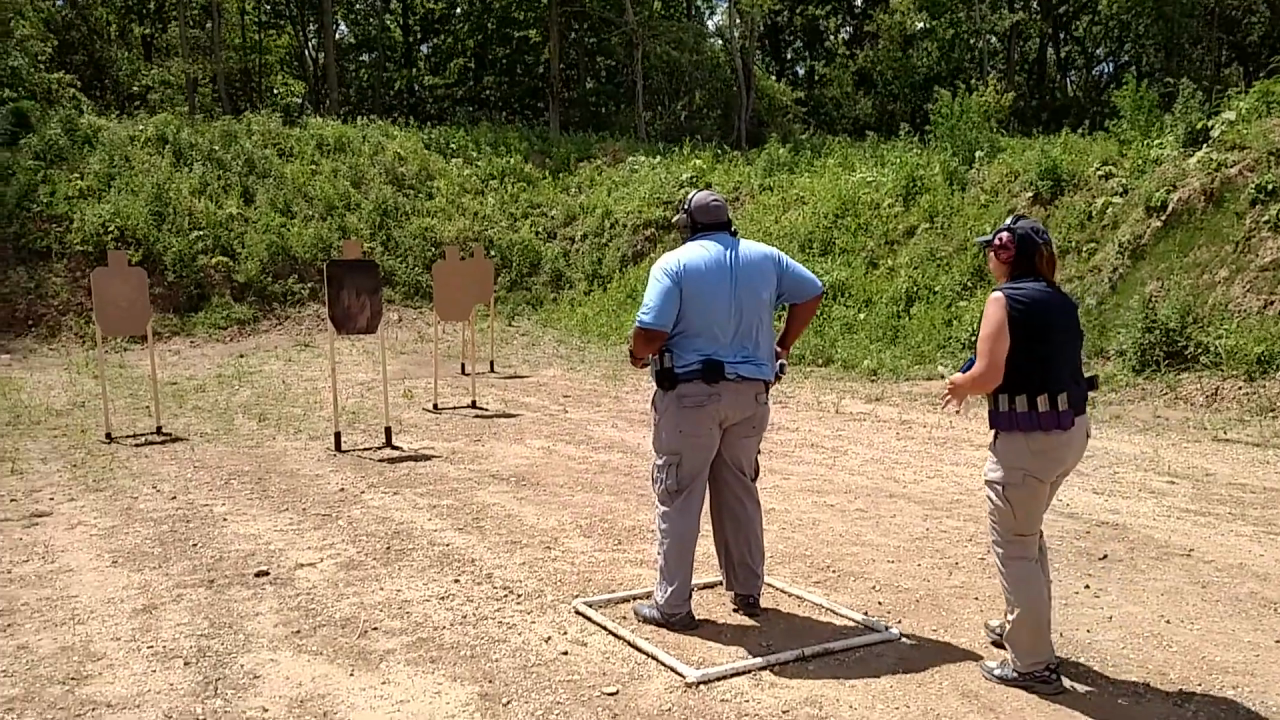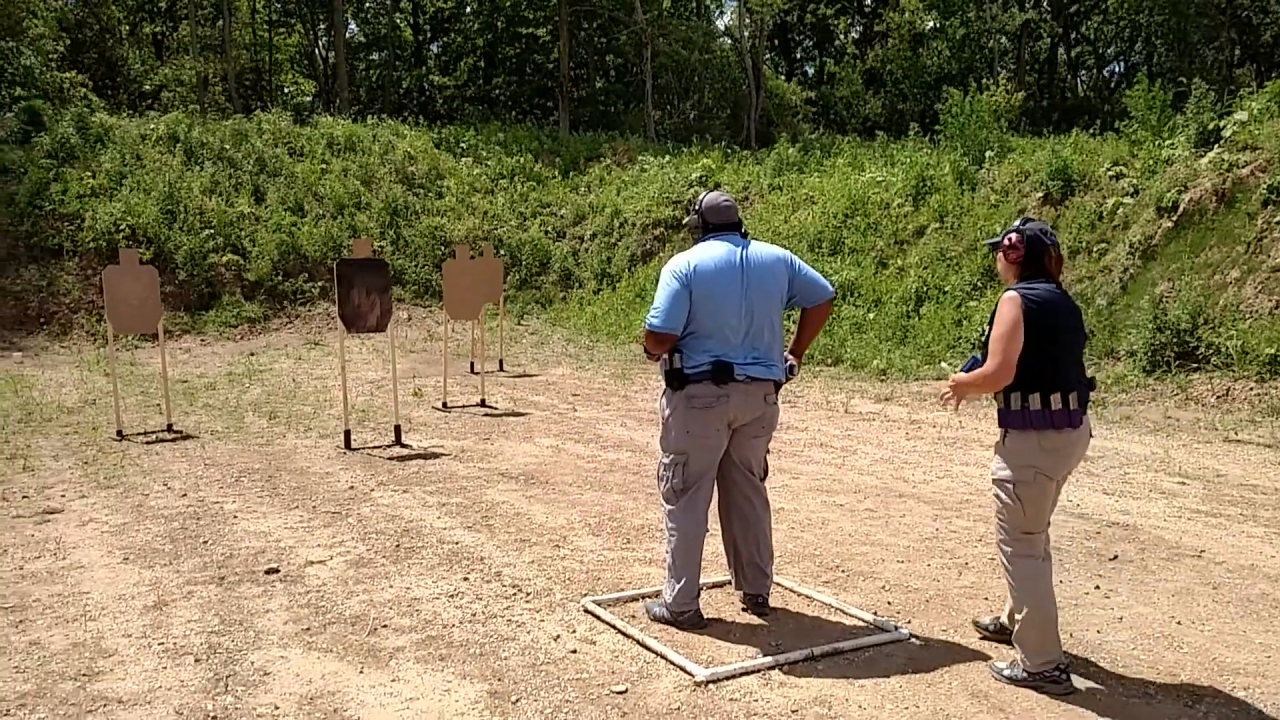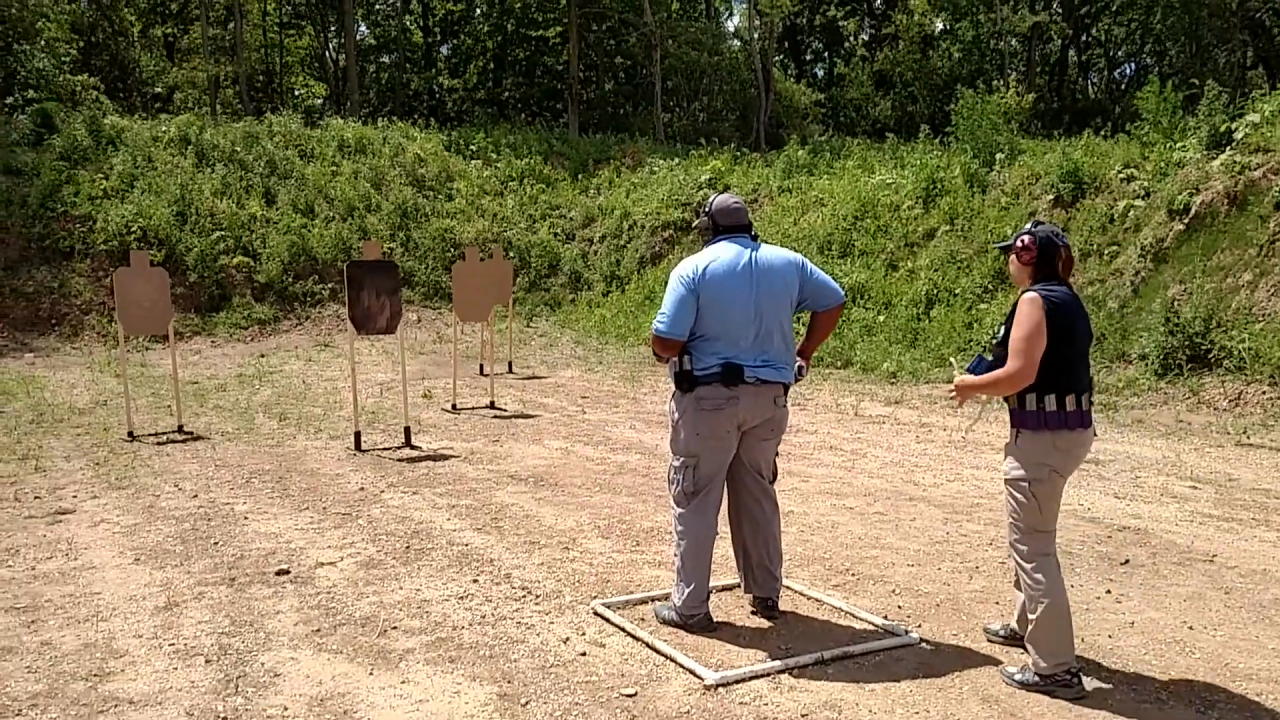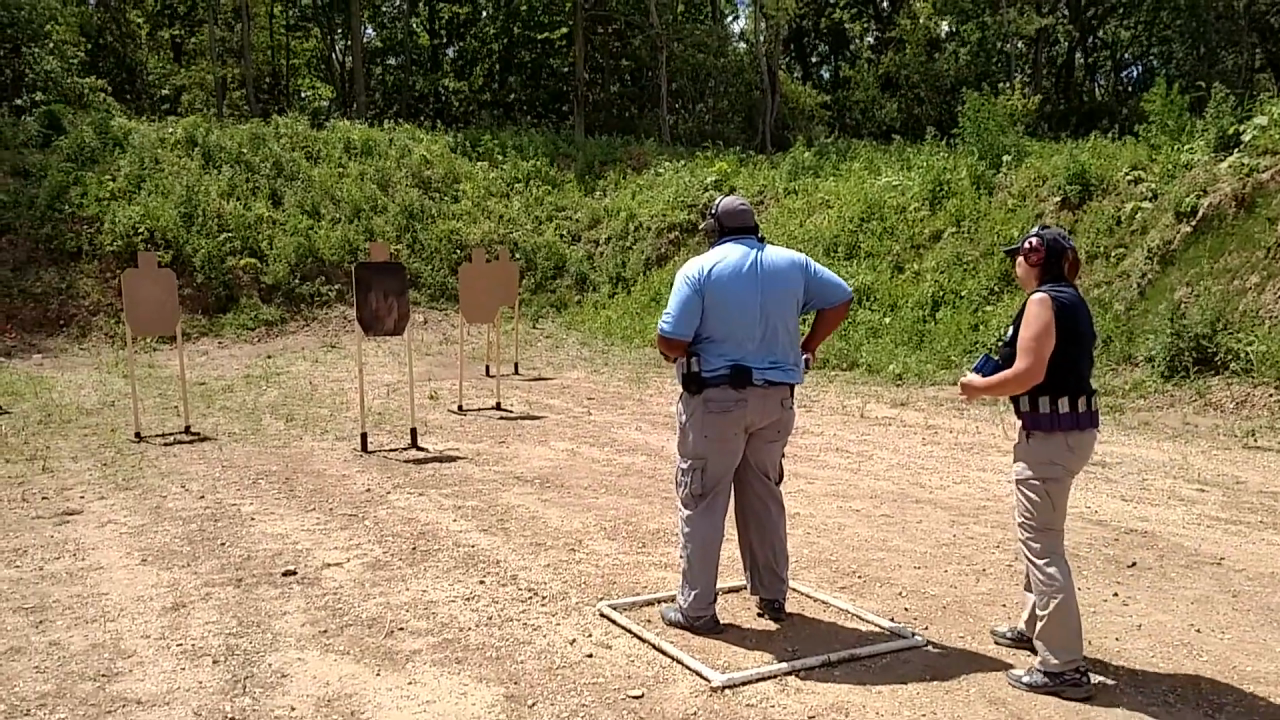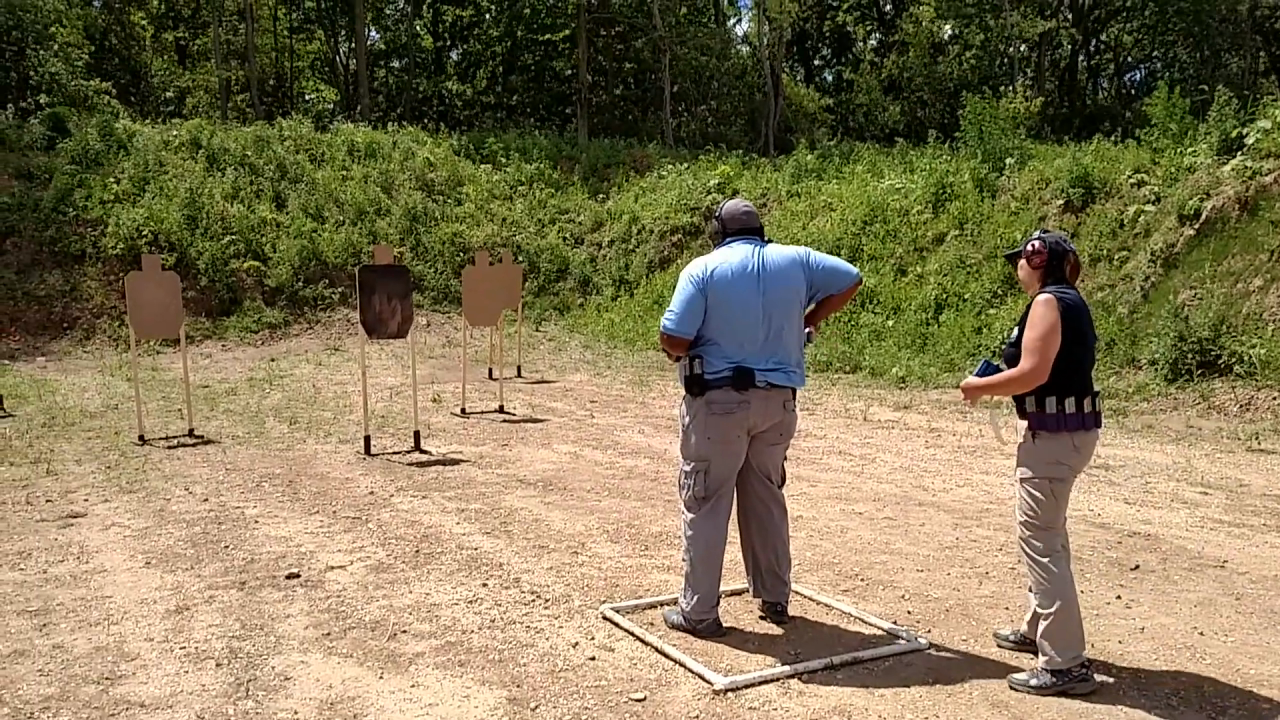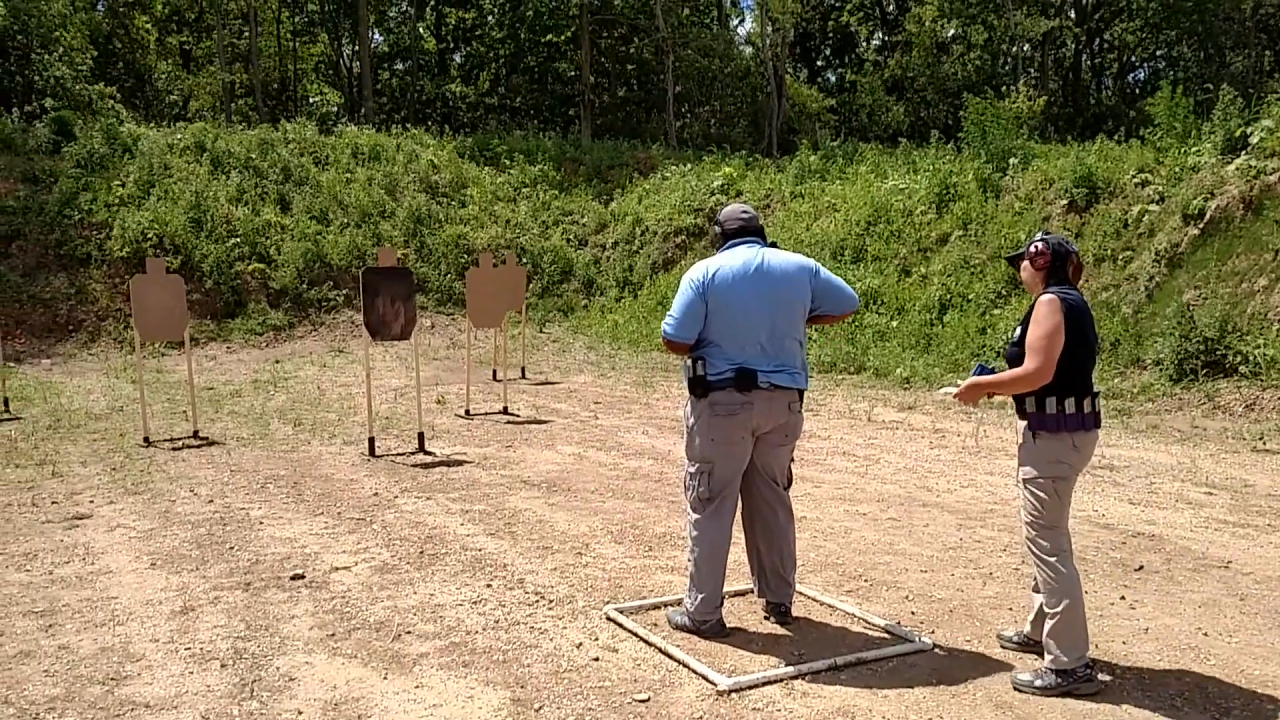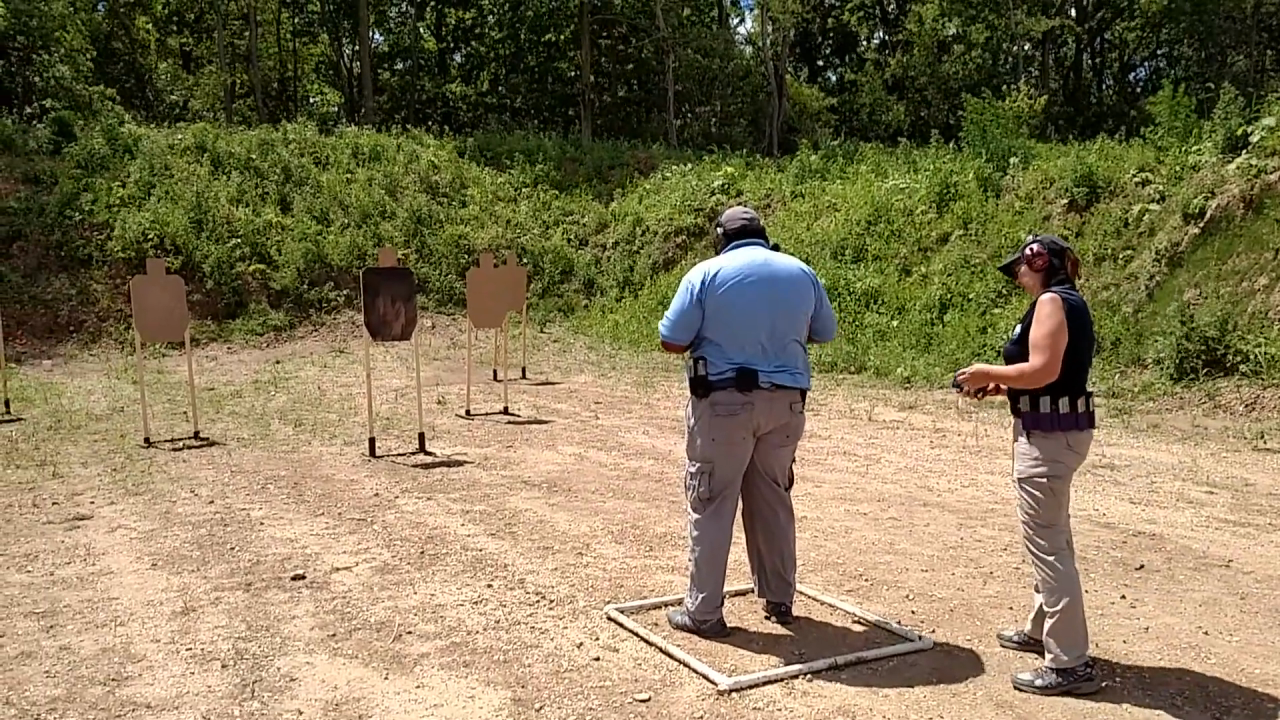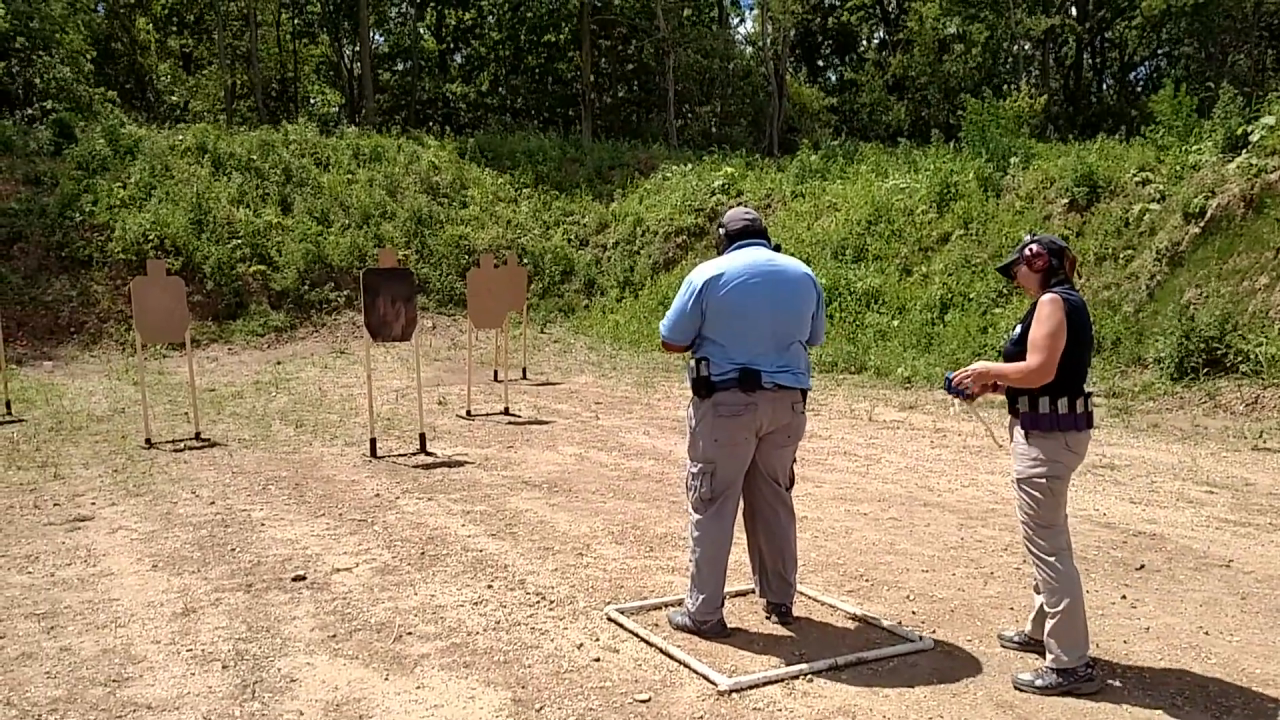
dt=0.2s
person 1, frame 1
left shoulder: (1005, 299)
right shoulder: (1059, 300)
left elbow: (987, 377)
left wrist: (958, 384)
right wrist: (970, 384)
left hip: (1027, 436)
right hip: (1069, 429)
left knee: (1014, 547)
right knee: (1026, 534)
left ankle: (1033, 664)
right ankle: (1022, 629)
person 1, frame 2
left shoulder: (1017, 299)
right shoulder: (1061, 300)
left elbow: (998, 374)
left wrist: (961, 383)
right wrist: (972, 383)
left hip: (1034, 435)
right hip: (1070, 429)
left knee: (1020, 545)
right knee: (1031, 536)
left ankle: (1042, 664)
right ankle: (1018, 622)
person 1, frame 3
left shoulder: (1035, 300)
right shoulder: (1066, 300)
left elbow: (1020, 374)
left wrist: (971, 385)
right wrist: (984, 382)
left hip: (1043, 434)
right hip: (1070, 429)
left knee: (1031, 545)
right knee: (1034, 536)
left ankle: (1055, 667)
right ankle: (1027, 624)
person 1, frame 4
left shoulder: (1043, 301)
right shoulder: (1067, 299)
left elbow: (1028, 375)
left wrist: (980, 385)
right wrist: (994, 380)
left hip: (1050, 434)
right hip: (1066, 428)
left knee: (1042, 544)
right knee: (1039, 535)
left ankle: (1063, 666)
right ankle: (1036, 625)
person 1, frame 5
left shoulder: (1048, 301)
right shoulder: (1066, 301)
left elbow: (1033, 374)
left wrist: (980, 387)
right wrist: (997, 382)
left hip: (1054, 433)
right hip: (1062, 430)
left knee: (1039, 542)
right knee: (1046, 536)
left ankle: (1066, 663)
right ankle: (1038, 629)
person 1, frame 6
left shoulder: (1051, 302)
right shoulder: (1068, 302)
left elbow: (1037, 374)
left wrist: (980, 384)
right wrist: (997, 385)
left hip: (1055, 433)
right hip: (1062, 429)
left knee: (1046, 543)
right knee: (1049, 536)
left ankle: (1070, 664)
right ankle: (1042, 630)
person 1, frame 7
left shoulder: (1052, 301)
right shoulder: (1065, 301)
left elbow: (1043, 370)
left wrist: (987, 372)
right wrist: (998, 385)
left hip: (1047, 433)
right hip: (1057, 430)
left knee: (1045, 542)
right knee: (1050, 536)
left ankle: (1069, 663)
right ankle: (1042, 629)
person 1, frame 8
left shoulder: (1052, 301)
right shoulder: (1062, 302)
left elbow: (1038, 370)
left wrist: (987, 369)
right wrist: (993, 384)
left hip: (1046, 434)
right hip: (1053, 430)
left knee: (1046, 544)
right knee: (1048, 537)
left ankle: (1071, 663)
right ankle: (1043, 630)
person 2, frame 1
left shoulder: (674, 263)
right shoulder: (764, 257)
left elbow: (651, 331)
right elbow: (811, 292)
left wrist: (638, 354)
right wrist: (783, 346)
left hip: (692, 394)
right hip: (750, 393)
left knee: (678, 499)
right knee: (740, 493)
left ankle: (672, 605)
right ankle: (748, 592)
person 2, frame 2
left shoulder: (685, 264)
right shoulder: (775, 258)
left elbow: (661, 334)
right elbow: (822, 298)
left wrist: (651, 350)
right wrist: (796, 353)
left hip: (700, 394)
right hip: (760, 394)
left knee: (685, 497)
right knee: (748, 492)
left ankle: (681, 603)
right ankle: (756, 591)
person 2, frame 3
left shoulder: (694, 267)
right shoulder: (786, 262)
left elbow: (667, 340)
right elbow: (833, 301)
left wrist: (662, 353)
right wrist: (803, 355)
left hip: (710, 397)
right hip: (769, 397)
left knee: (695, 501)
right knee: (758, 496)
left ankle: (690, 607)
right ankle: (766, 595)
person 2, frame 4
left shoulder: (700, 268)
right shoulder: (791, 262)
left elbow: (672, 340)
right elbow: (840, 299)
left wrist: (670, 354)
right wrist: (807, 347)
left hip: (717, 399)
right hip: (775, 398)
left knee: (702, 504)
right knee: (764, 497)
left ankle: (696, 608)
right ankle: (772, 597)
person 2, frame 5
left shoulder: (703, 269)
right shoulder: (795, 260)
left elbow: (674, 337)
right elbow: (850, 280)
left wrist: (677, 353)
right wrist: (810, 318)
left hip: (719, 400)
right hip: (777, 400)
left knee: (705, 506)
right knee: (767, 499)
left ankle: (698, 612)
right ankle: (775, 599)
person 2, frame 6
left shoulder: (705, 272)
right shoulder: (798, 267)
left elbow: (675, 341)
right elbow: (848, 304)
left wrist: (697, 347)
left hip: (723, 401)
right hip: (783, 401)
left knee: (710, 506)
right knee: (772, 501)
left ankle: (703, 612)
right ankle: (779, 600)
person 2, frame 7
left shoulder: (706, 274)
right shoulder: (800, 272)
left elbow: (672, 341)
right elbow: (825, 333)
left hip: (724, 402)
right hip: (785, 401)
left knee: (711, 506)
right knee: (773, 501)
left ankle: (704, 612)
right ankle: (779, 599)
person 2, frame 8
left shoulder: (708, 274)
right shoulder: (803, 275)
left elbow: (672, 341)
right elbow: (814, 338)
left hip: (726, 402)
right hip: (786, 401)
left knee: (712, 507)
right knee: (774, 501)
left ankle: (704, 612)
right ankle: (780, 600)
